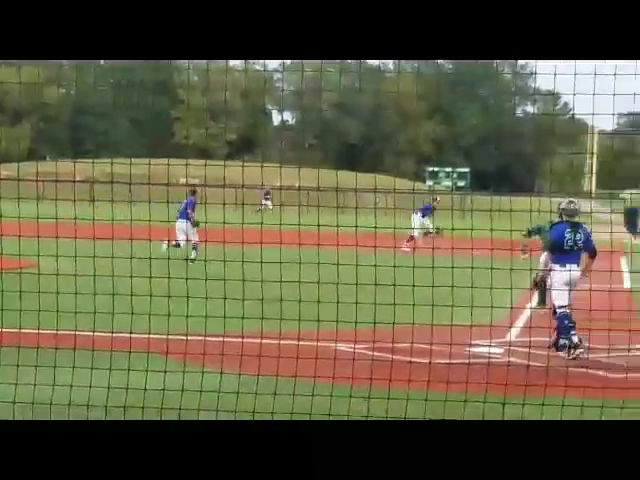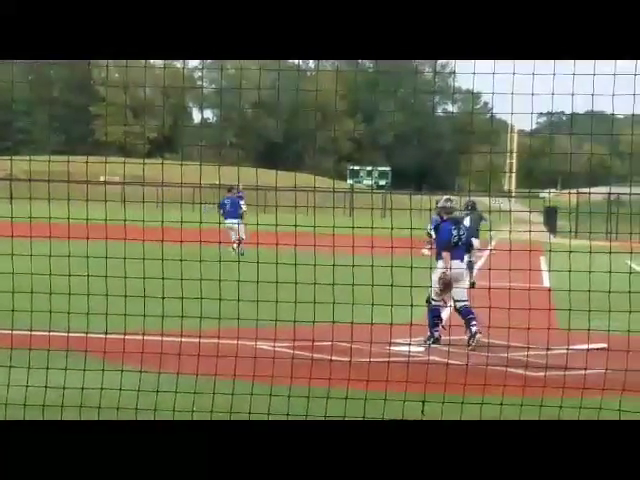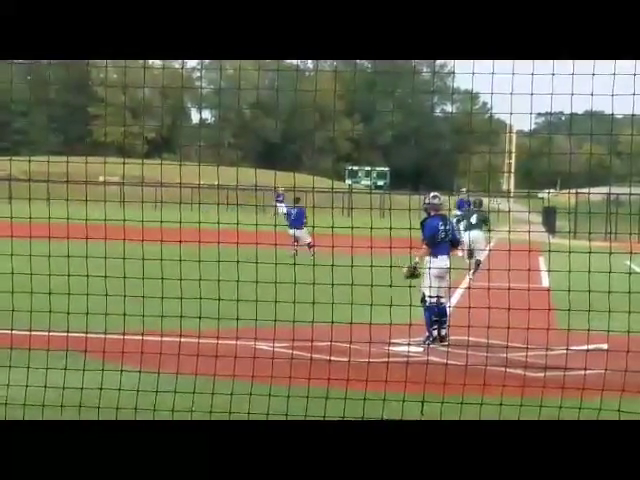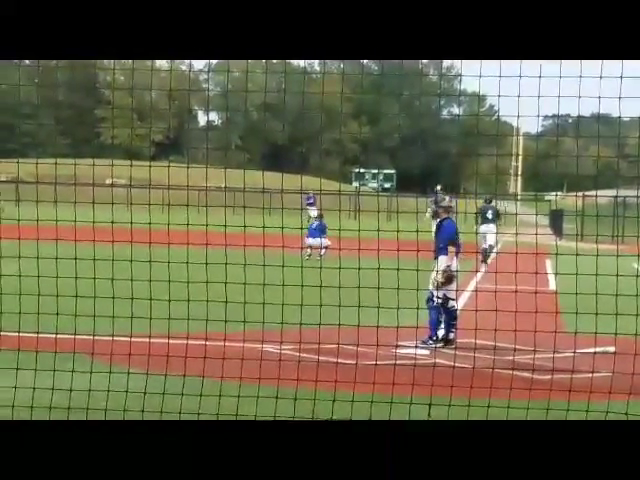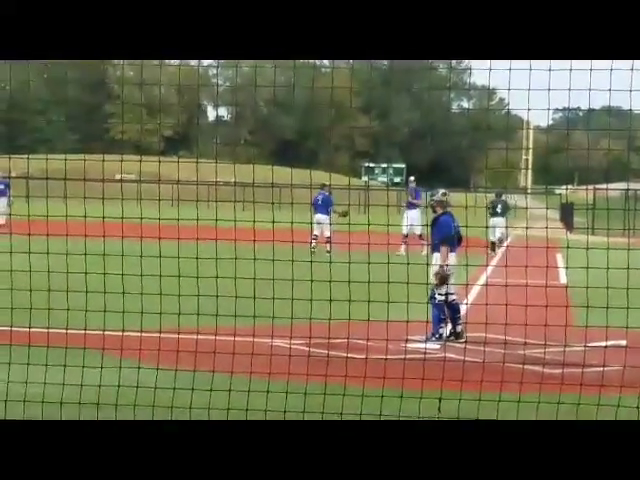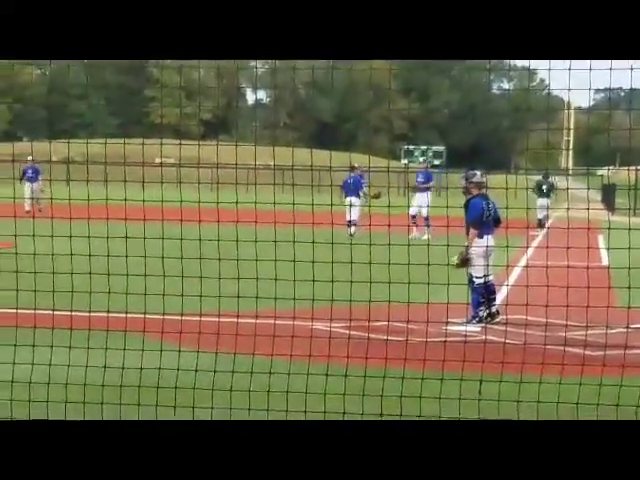
dt=0.7s
person 1, frame 1
left shoulder: (558, 228)
right shoulder: (583, 230)
left elbow: (549, 251)
right elbow: (592, 253)
left wrist: (542, 271)
right wrist: (584, 271)
left hip: (559, 271)
right hip: (575, 271)
left knee: (561, 310)
right knee: (564, 307)
left ankle: (575, 343)
right ankle: (562, 342)
person 1, frame 2
left shoulder: (444, 226)
right shoulder: (461, 225)
left elbow: (445, 250)
right elbow: (468, 247)
left wrist: (444, 272)
left hip: (445, 267)
right hip: (460, 266)
left knee: (435, 301)
right knee: (462, 303)
left ankle: (434, 336)
right ankle: (473, 331)
person 1, frame 3
left shoulder: (430, 222)
right shoulder: (448, 221)
left elbow: (427, 245)
right elbow: (455, 244)
left wrist: (417, 261)
left hip: (433, 262)
right hip: (446, 261)
left knee: (429, 300)
right knee: (441, 300)
left ankle: (432, 336)
right ankle: (442, 335)
person 1, frame 4
left shoulder: (447, 224)
right shoulder: (447, 224)
left elbow: (452, 245)
right elbow: (455, 247)
left wrist: (448, 265)
left hip: (445, 264)
right hip: (447, 264)
left knee: (434, 300)
right knee: (449, 302)
left ankle: (434, 337)
right ankle: (449, 337)
person 1, frame 5
left shoulder: (442, 220)
right shoulder: (451, 218)
left elbow: (444, 244)
right elbow: (458, 241)
left wrist: (441, 265)
left hip: (441, 260)
right hip: (451, 259)
left knee: (437, 297)
right knee: (450, 296)
left ankle: (439, 333)
right ankle: (457, 331)
person 1, frame 6
left shoulder: (474, 202)
right shoulder: (489, 201)
left elbow: (474, 228)
right elbow: (497, 222)
left wrist: (467, 247)
left hip: (478, 243)
right hip: (490, 241)
left knee: (476, 280)
right knee: (487, 278)
left ankle: (479, 316)
right ankle: (493, 311)
